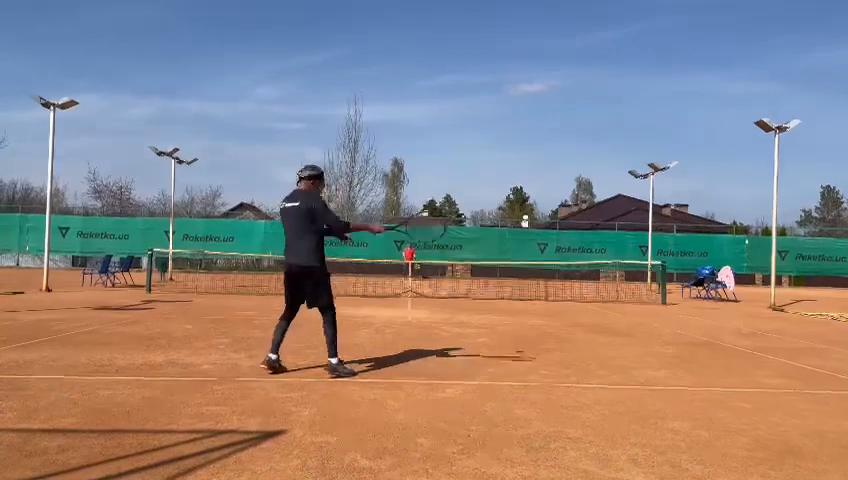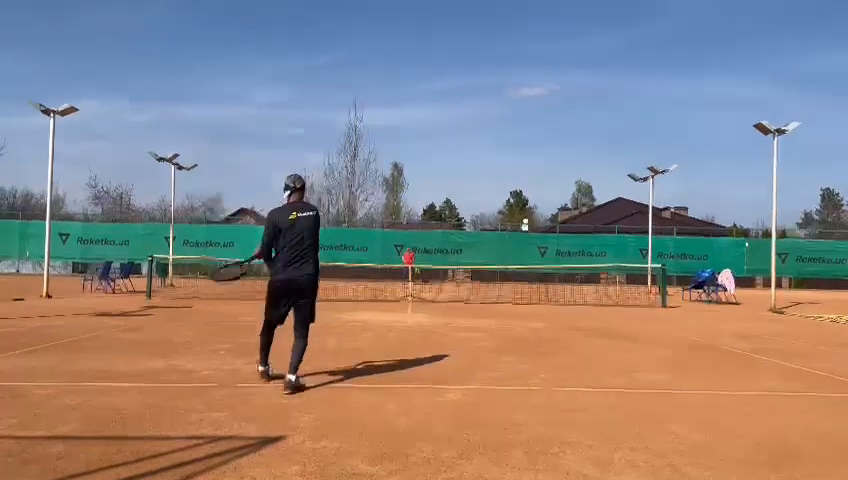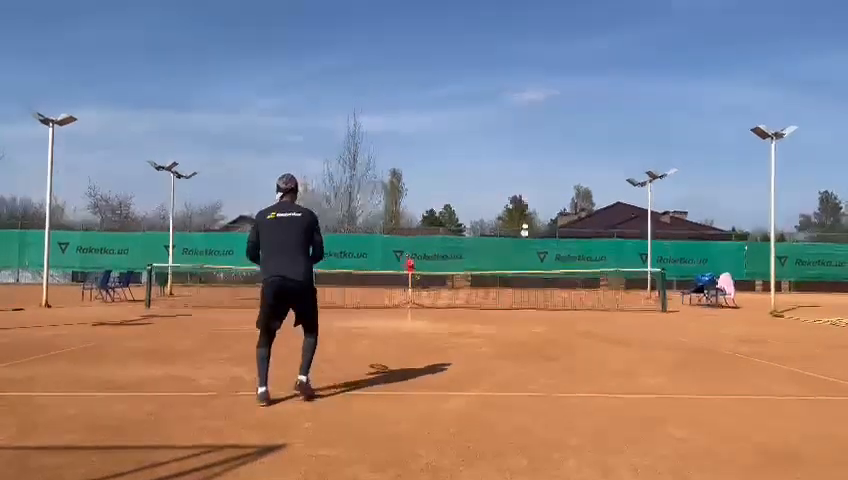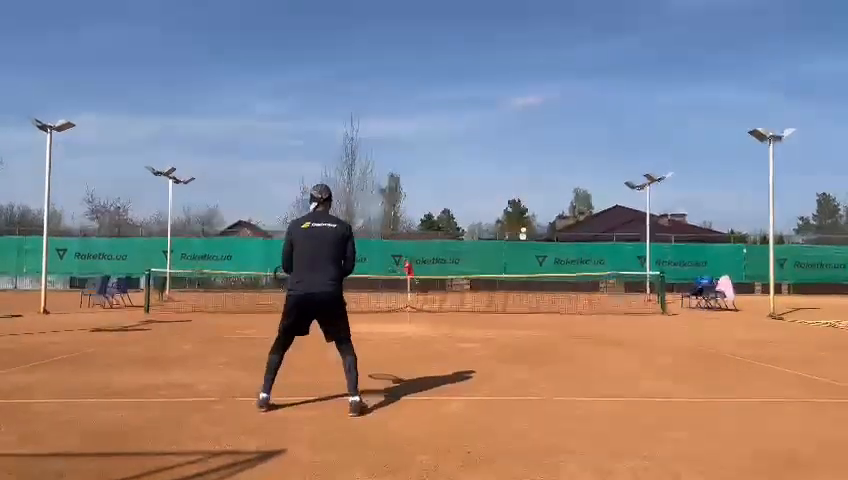
dt=0.5s
person 1, frame 1
left shoulder: (285, 202)
right shoulder: (312, 200)
right elbow: (337, 223)
left wrist: (336, 232)
right wrist: (368, 227)
left hip: (291, 266)
right hip: (311, 266)
left knee: (290, 311)
right knee: (328, 312)
left ankle: (272, 357)
right ankle: (333, 362)
person 1, frame 2
left shoulder: (275, 215)
right shoulder: (314, 212)
left elbow: (265, 251)
left hip: (281, 279)
right hip: (308, 279)
left knee: (269, 325)
right knee: (301, 331)
left ankle: (263, 368)
right ankle: (292, 378)
person 1, frame 3
left shoulder: (262, 216)
right shoulder: (308, 215)
left elbow: (251, 252)
right elbow: (318, 253)
left hip: (273, 282)
right hip: (302, 282)
left knee: (265, 336)
right knee: (310, 331)
left ankle: (262, 390)
right ankle: (303, 379)
person 1, frame 4
left shoulder: (296, 225)
right shoulder: (343, 227)
left elbow: (285, 265)
right elbow: (349, 264)
left hip: (298, 294)
right hip: (330, 295)
left knee: (280, 344)
right knee: (345, 346)
left ankle: (264, 396)
right ankle: (354, 400)
